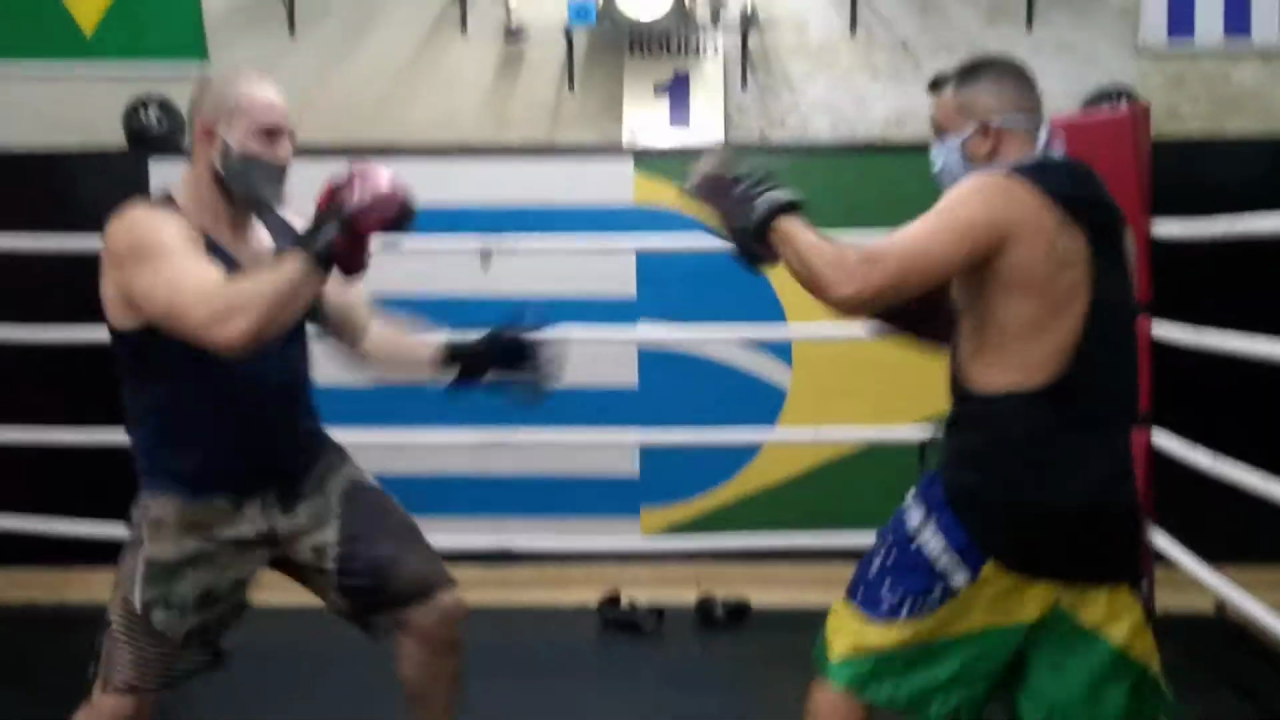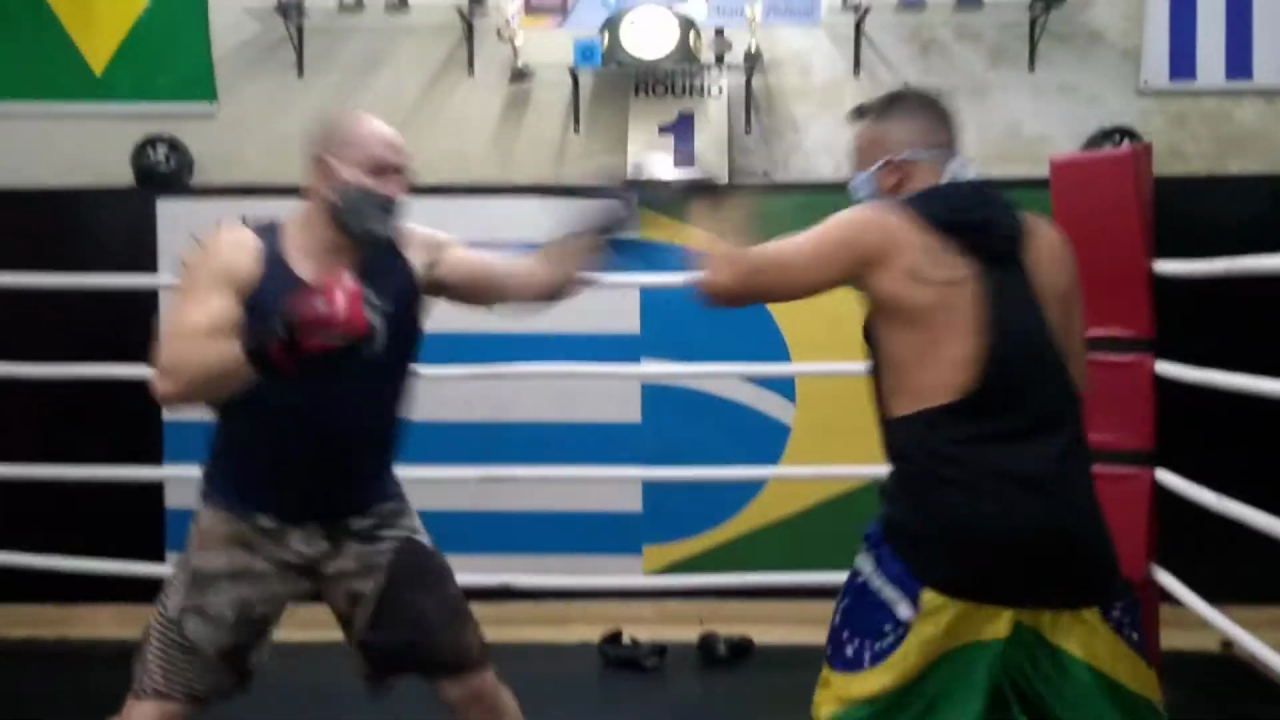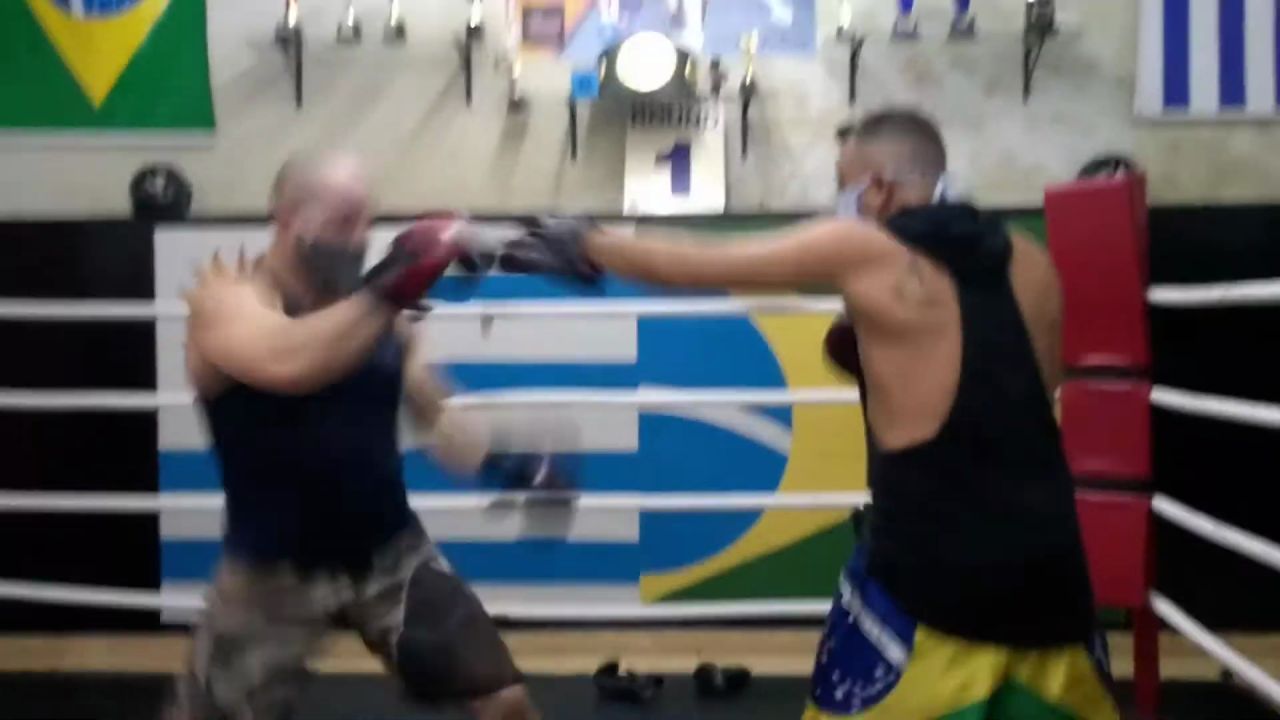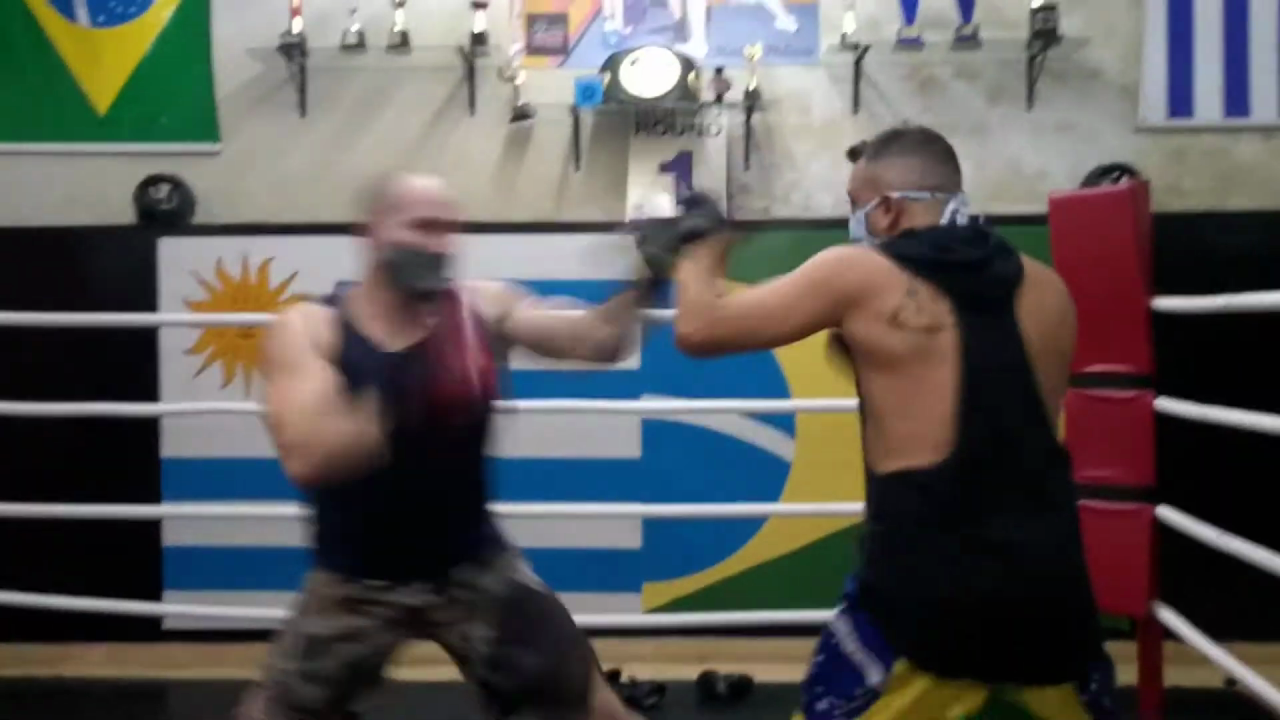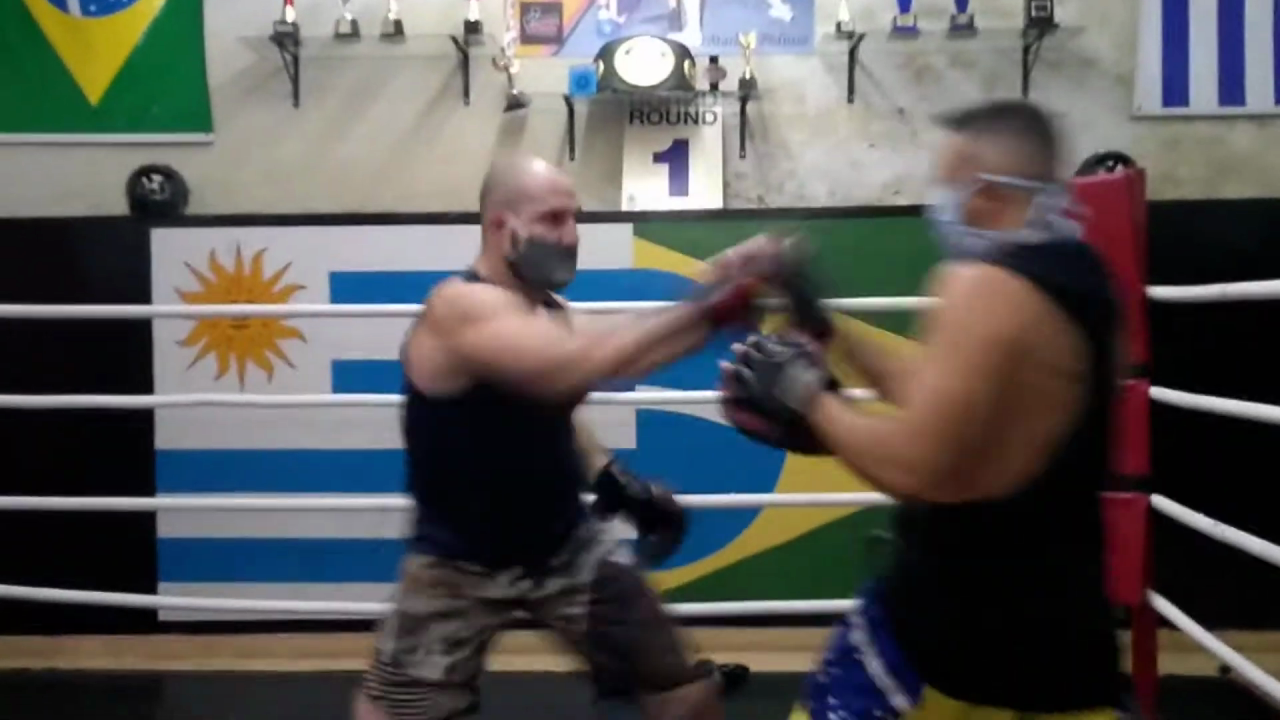
dt=0.2s
person 1, frame 1
left shoulder: (996, 200)
right shoulder: (1092, 211)
left elbow: (853, 286)
left wrist: (770, 213)
right wrist: (943, 316)
left hip: (989, 504)
right hip: (1097, 508)
person 1, frame 2
left shoulder: (881, 232)
right shoulder: (1042, 240)
left elbow: (725, 280)
left wrist: (704, 208)
left hip: (944, 530)
right hip: (1062, 524)
person 1, frame 3
left shoulder: (862, 248)
right shoulder: (1030, 264)
left elbow: (691, 268)
left wrist: (579, 242)
left hip: (930, 571)
right hip: (1044, 566)
person 1, frame 4
left shoulder: (858, 273)
right shoulder: (1044, 288)
left elbow: (698, 329)
left wrist: (700, 239)
left hip: (921, 595)
right hip: (1047, 589)
person 1, frame 5
left shoulder: (984, 292)
right shoulder: (1089, 292)
left elbow: (912, 468)
left wrist: (806, 393)
right wrist: (831, 335)
left hip: (944, 614)
right hip: (1066, 613)
person 2, frame 1
left shoulder: (278, 233)
right shoulder: (146, 233)
left elbow: (361, 331)
right elbow: (229, 324)
left wrist: (458, 358)
right wrist: (332, 241)
left hip: (309, 476)
right hip: (194, 504)
left knee: (434, 611)
person 2, frame 2
left shoulder: (412, 256)
right shoulder: (236, 254)
left elbow: (534, 279)
right elbow: (175, 376)
left wrist: (604, 223)
right wrist: (279, 341)
left hip: (368, 520)
right hip: (247, 524)
person 2, frame 3
left shoulder: (380, 302)
right shoulder: (227, 300)
left elbow: (436, 416)
right elbow: (291, 363)
left wrist: (501, 466)
right wrist: (392, 284)
left hip: (391, 555)
right hip: (272, 575)
person 2, frame 4
left shoulder: (478, 305)
right shoulder: (306, 329)
left elbow: (595, 339)
right elbow: (307, 456)
left wrist: (639, 292)
right wrist: (411, 404)
left hip: (473, 566)
right hip: (356, 585)
person 2, frame 5
left shoulder: (546, 311)
right shoulder: (461, 309)
right elbow: (578, 365)
left wrist: (615, 482)
right wrist: (705, 305)
left hip: (566, 546)
right hip: (460, 569)
